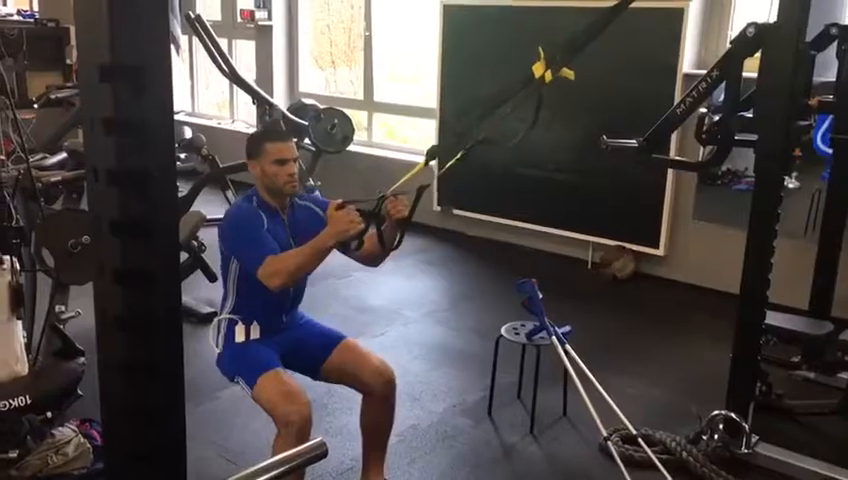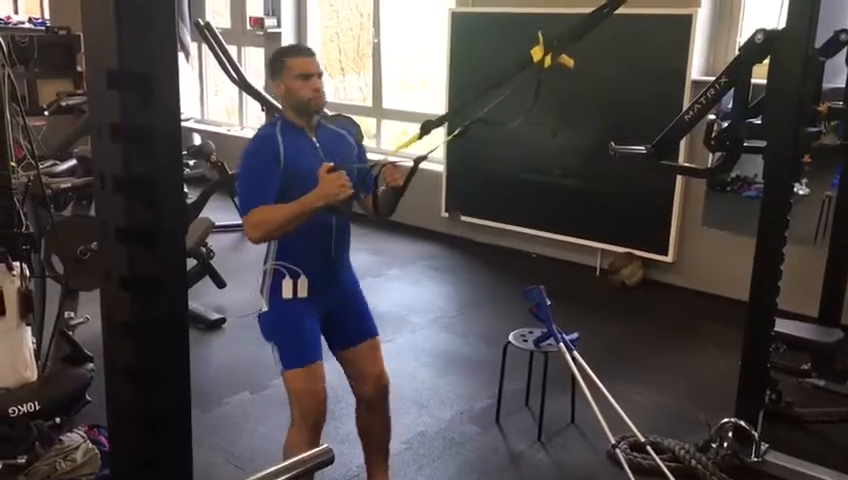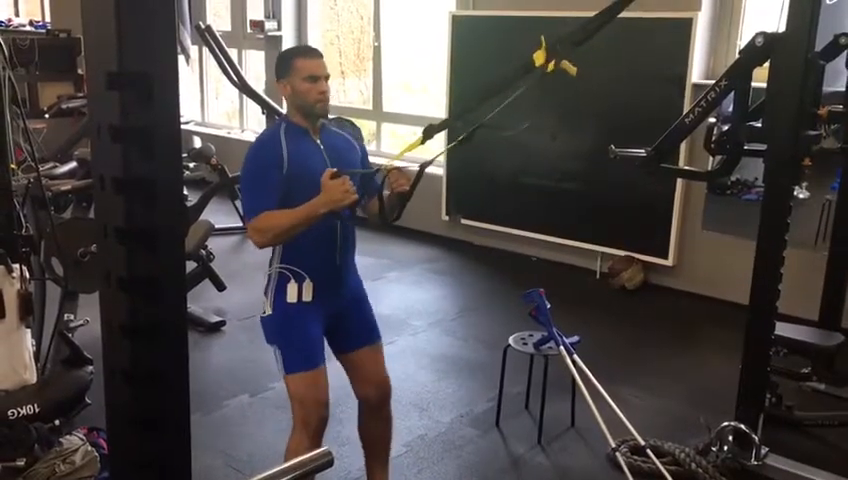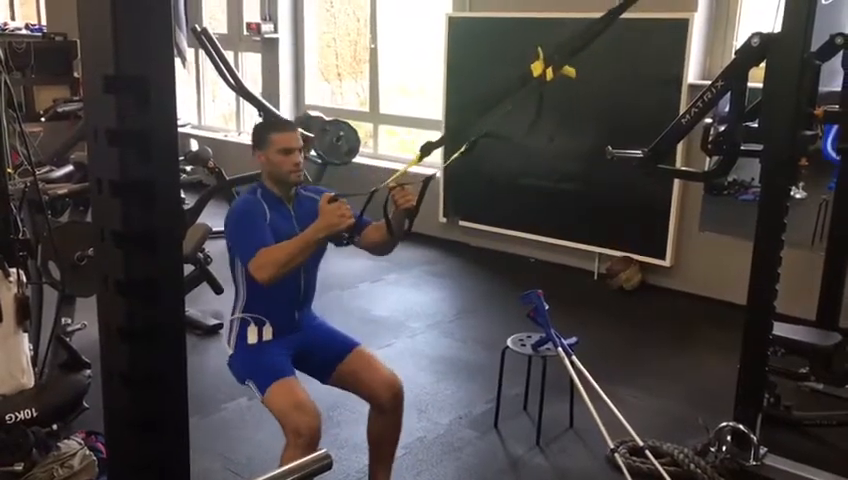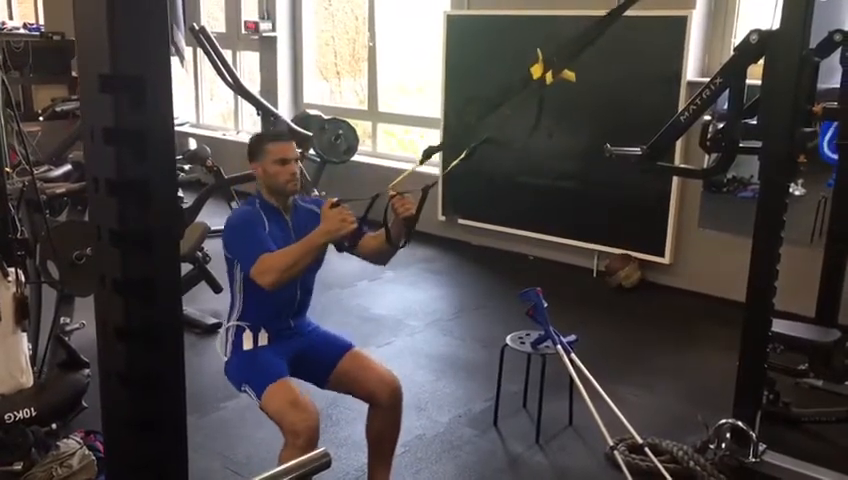
dt=0.7s
person 1, frame 1
left shoulder: (310, 207)
right shoulder: (242, 218)
left elbow: (368, 256)
right elbow: (275, 276)
left wrist: (392, 226)
right wrist: (331, 235)
left hip: (293, 324)
right hip: (245, 336)
left knee: (381, 379)
right knee: (296, 414)
person 1, frame 2
left shoulder: (343, 139)
right shoulder: (266, 147)
left elbow: (375, 209)
right elbow: (256, 227)
left wrist: (391, 189)
right wrist: (317, 197)
left hip: (341, 281)
right hip: (291, 290)
left knee: (375, 388)
right knee: (310, 411)
person 1, frame 3
left shoulder: (347, 142)
right shoulder: (268, 149)
left elbow: (375, 211)
right elbow: (260, 232)
left wrist: (396, 194)
right wrist: (322, 204)
left hip: (345, 285)
right hip: (294, 294)
left knee: (377, 392)
right knee: (312, 416)
person 1, frame 4
left shoulder: (318, 199)
right shoulder: (247, 210)
left elbow: (377, 244)
right elbow: (264, 270)
left wrist: (399, 216)
right wrist: (321, 229)
left hip: (306, 324)
right hip: (258, 335)
left knee: (388, 390)
right knee: (305, 425)
person 1, frame 5
left shoulder: (316, 209)
right shoulder: (245, 221)
left elbow: (376, 253)
right elbow: (267, 275)
left wrist: (399, 223)
right wrist: (322, 235)
left hip: (302, 330)
right hip: (253, 341)
left knee: (387, 390)
right knee: (303, 424)
